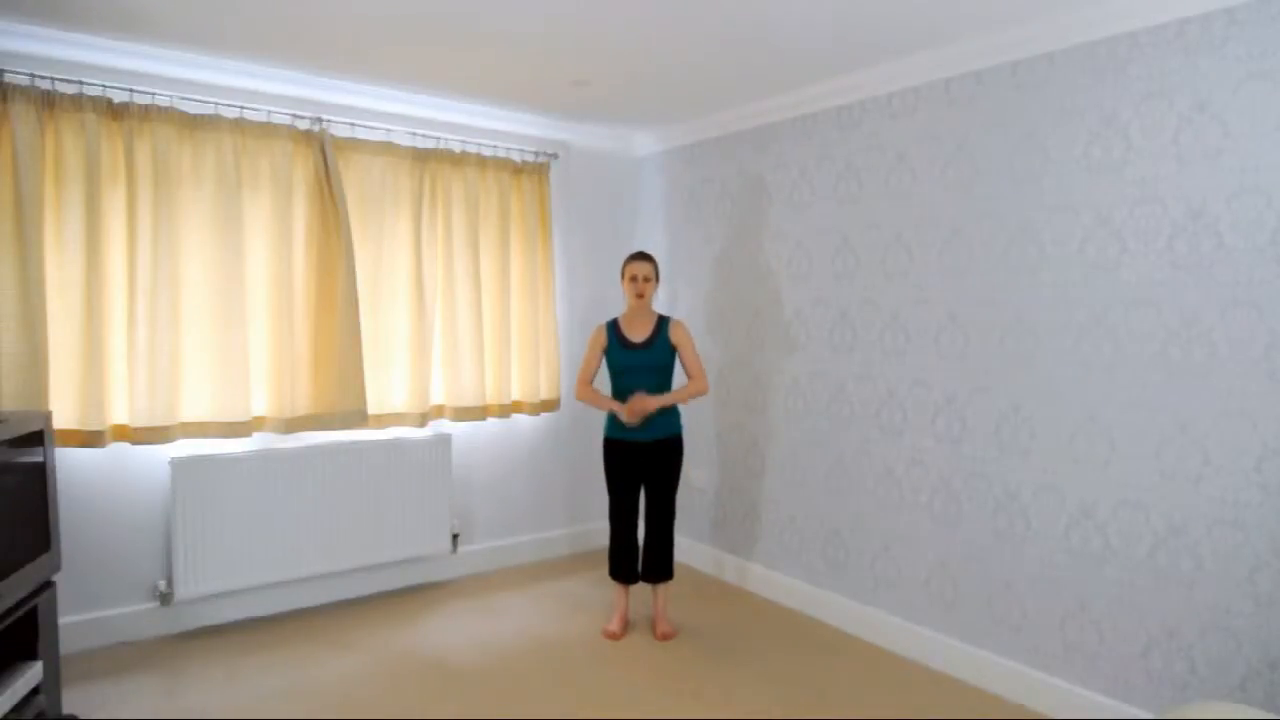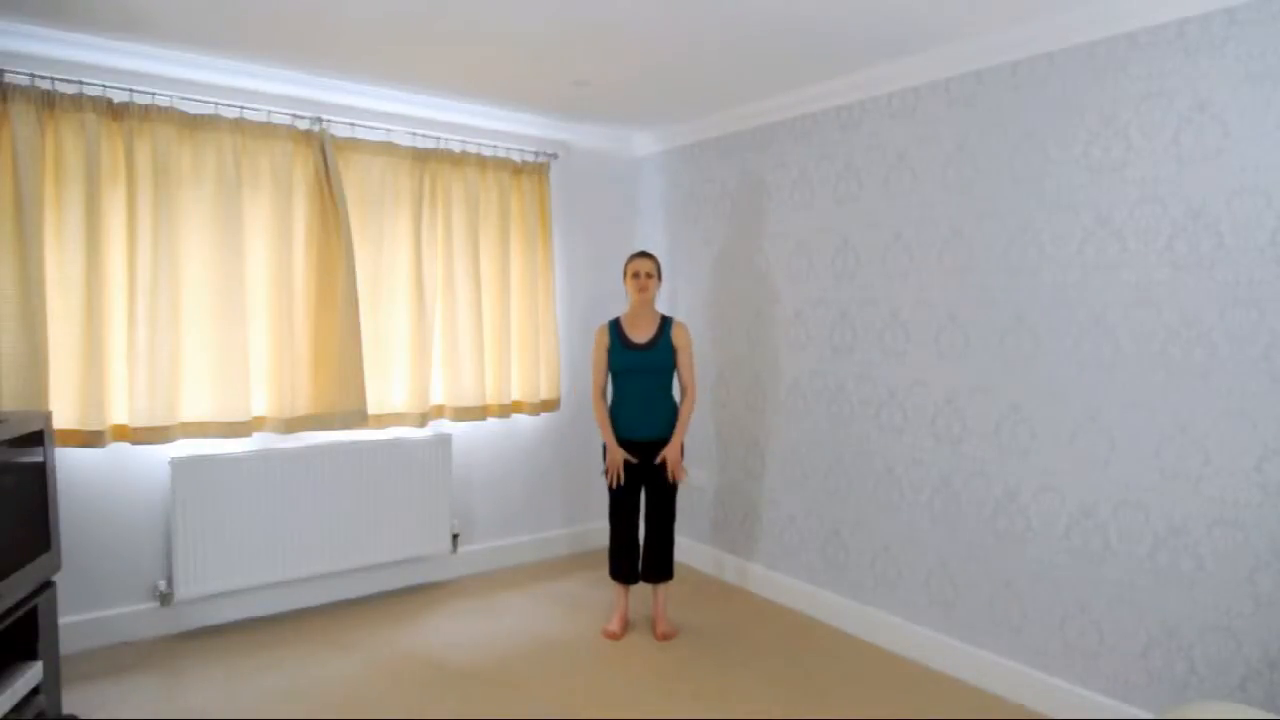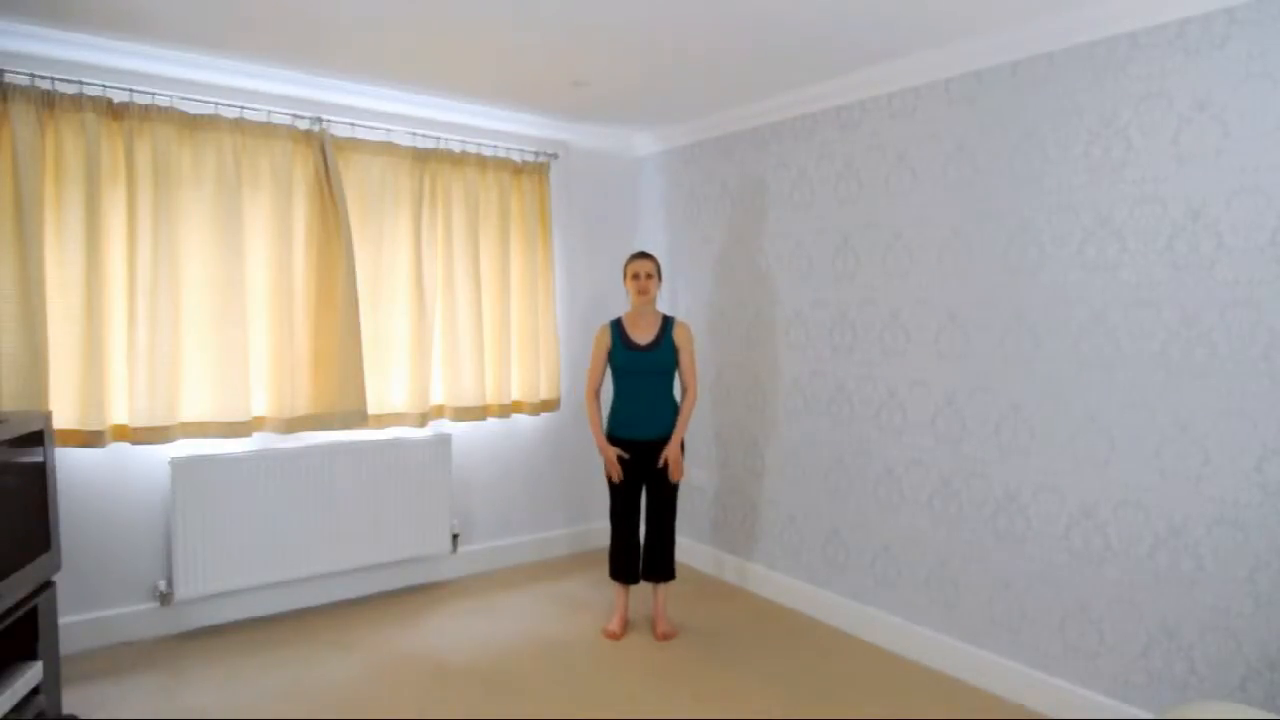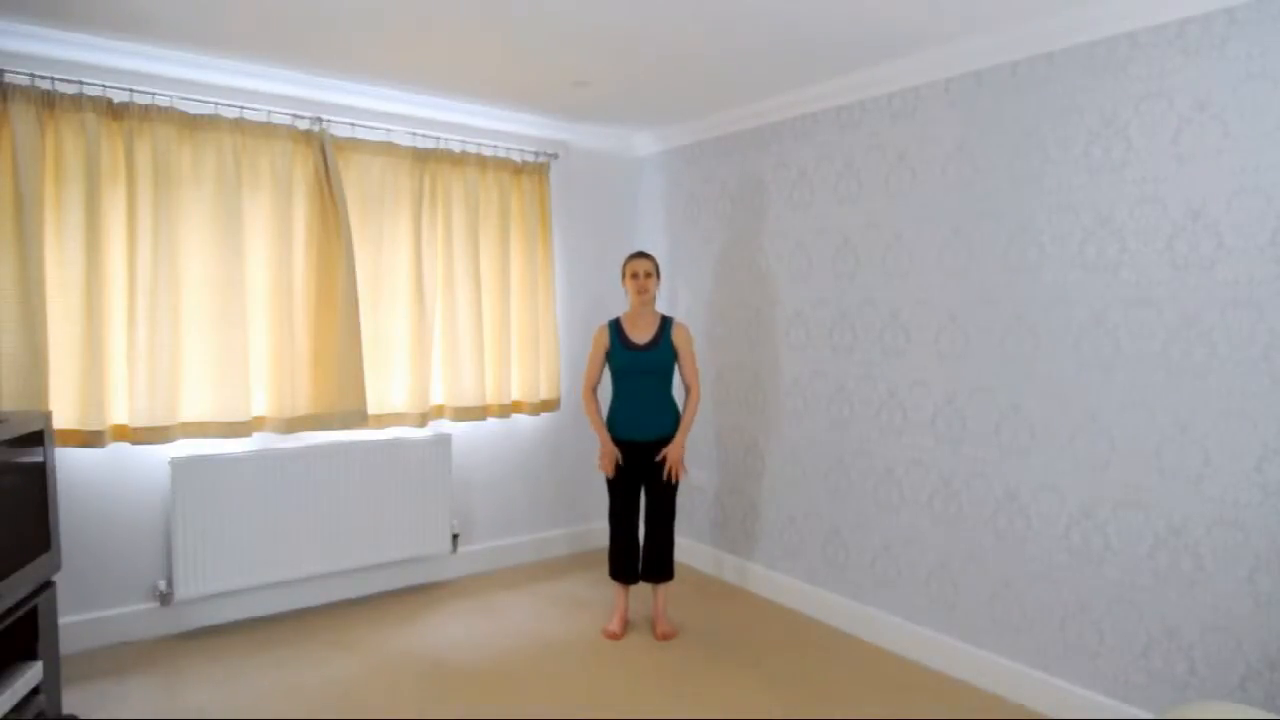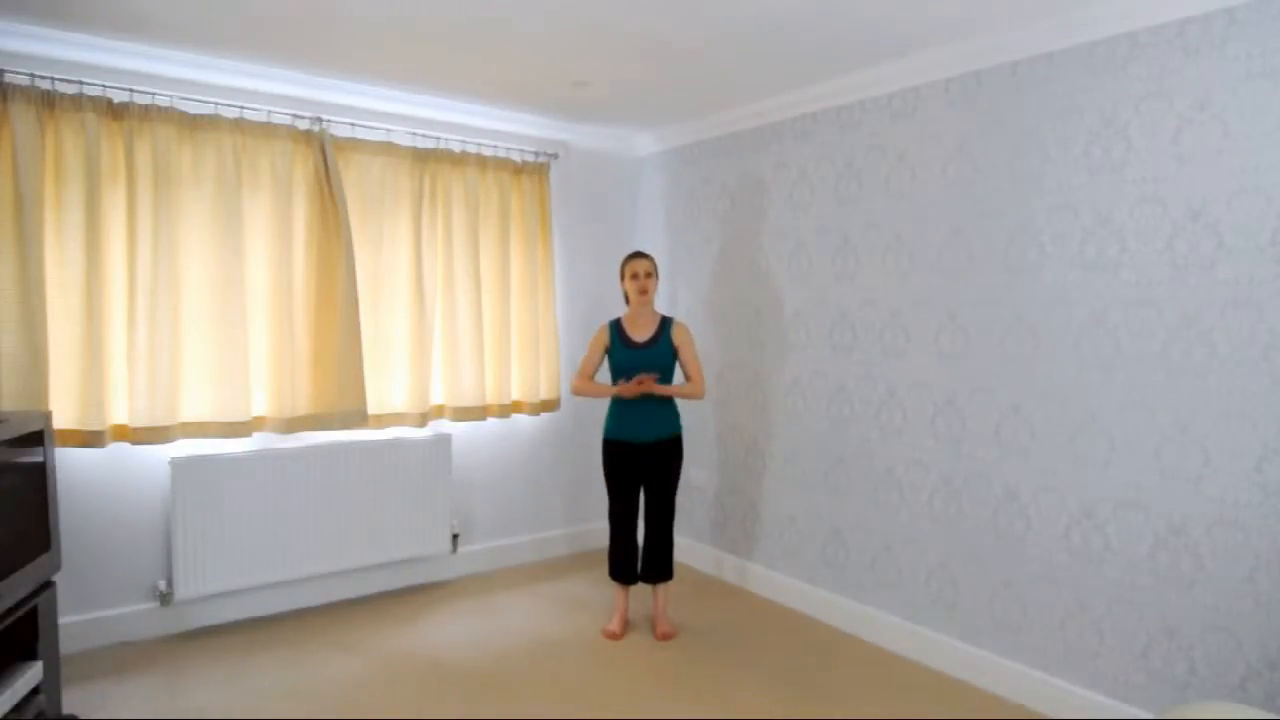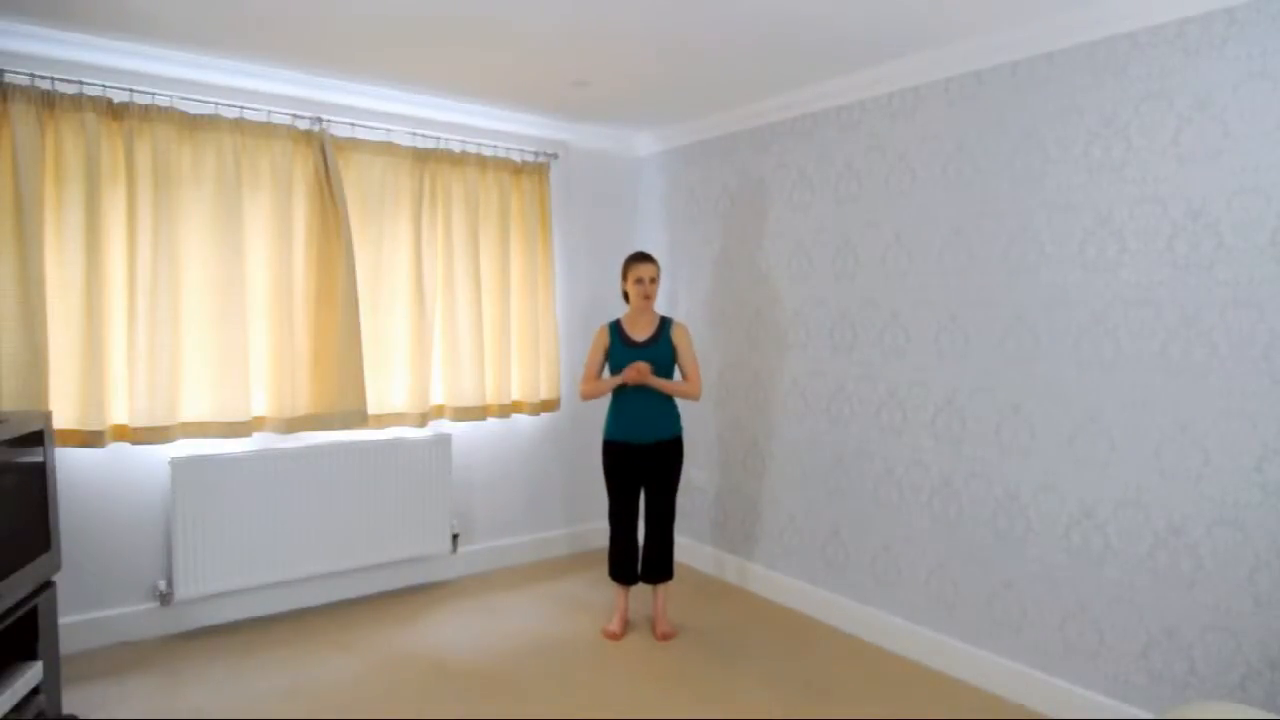
dt=0.4s
person 1, frame 1
left shoulder: (673, 329)
right shoulder: (604, 332)
left elbow: (700, 384)
right elbow: (581, 389)
left wrist: (658, 399)
right wrist: (616, 405)
left hip: (664, 441)
right hip: (620, 442)
left knee: (661, 519)
right knee: (622, 520)
left ankle: (660, 609)
right ankle: (621, 608)
person 1, frame 2
left shoulder: (675, 331)
right shoulder: (607, 332)
left elbow: (689, 391)
right elbow: (599, 394)
left wrist: (676, 442)
right wrist: (611, 443)
left hip: (663, 444)
right hip: (621, 445)
left knee: (661, 520)
right knee: (621, 520)
left ankle: (660, 609)
right ankle: (620, 608)
person 1, frame 3
left shoulder: (678, 330)
right shoulder: (609, 332)
left elbow: (690, 390)
right elbow: (591, 391)
left wrist: (676, 441)
right wrist: (601, 442)
left hip: (665, 442)
right hip: (622, 443)
left knee: (662, 520)
right knee: (623, 520)
left ankle: (660, 609)
right ankle: (621, 608)
person 1, frame 4
left shoulder: (676, 331)
right shoulder: (607, 332)
left elbow: (693, 390)
right elbow: (588, 390)
left wrist: (680, 440)
right wrist: (603, 438)
left hip: (664, 443)
right hip: (621, 443)
left knee: (661, 521)
right knee: (622, 521)
left ankle: (660, 609)
right ankle: (621, 608)
person 1, frame 5
left shoulder: (676, 330)
right shoulder: (608, 332)
left elbow: (698, 387)
right elbow: (579, 384)
left wrist: (661, 388)
right wrist: (620, 389)
left hip: (664, 441)
right hip: (620, 441)
left knee: (661, 520)
right knee: (622, 520)
left ankle: (660, 609)
right ankle: (620, 609)
person 1, frame 6
left shoulder: (675, 330)
right shoulder: (607, 333)
left elbow: (694, 389)
right elbow: (585, 389)
left wrist: (653, 378)
right wrist: (622, 378)
left hip: (664, 441)
right hip: (620, 442)
left knee: (661, 520)
right knee: (622, 521)
left ankle: (660, 609)
right ankle: (621, 609)
